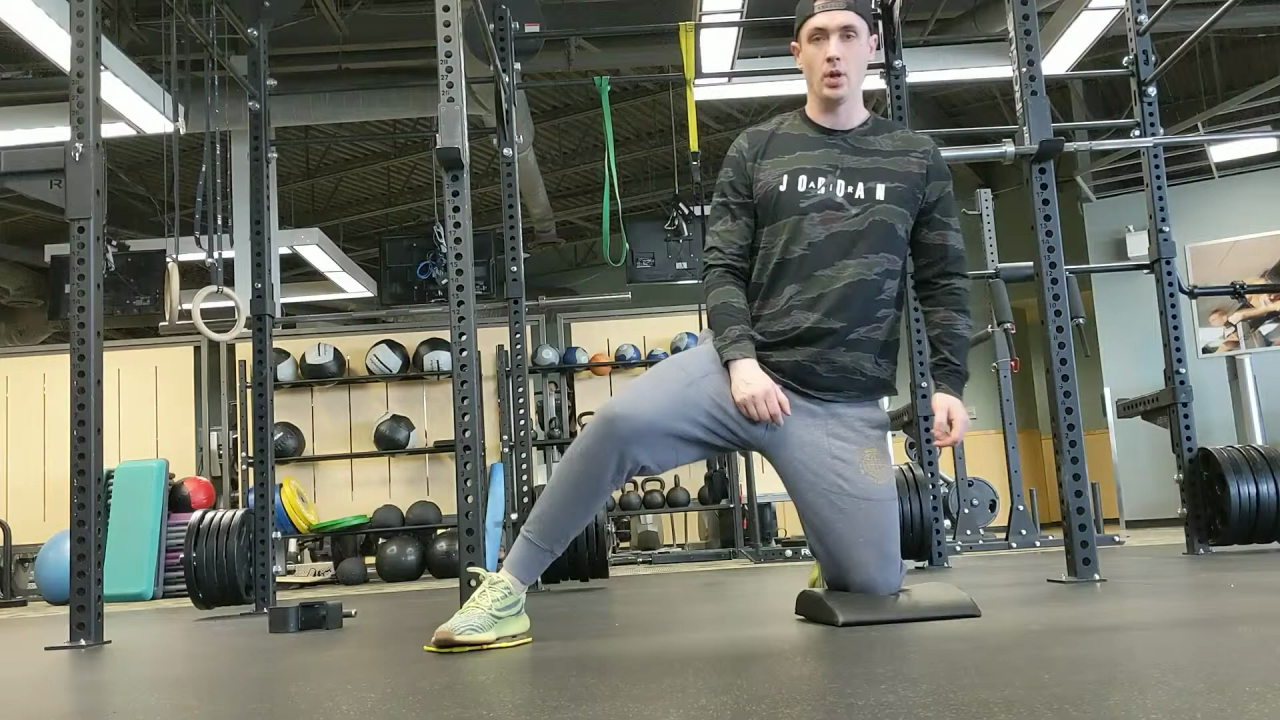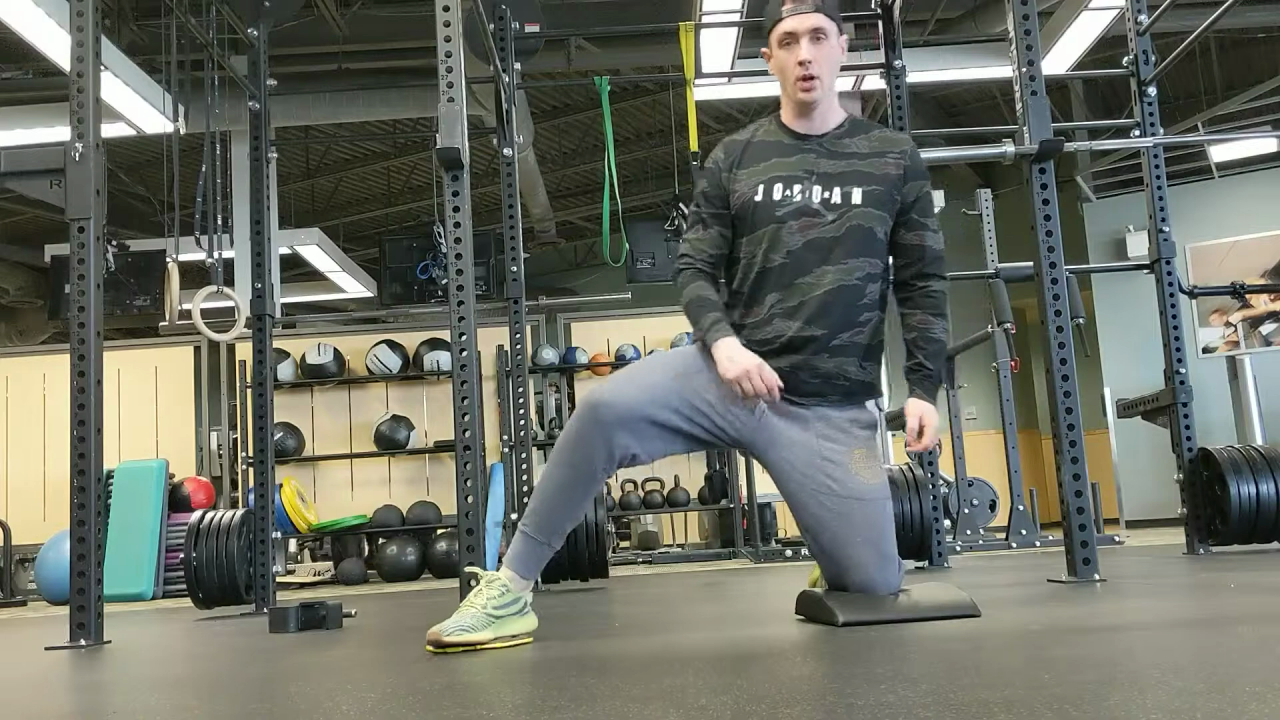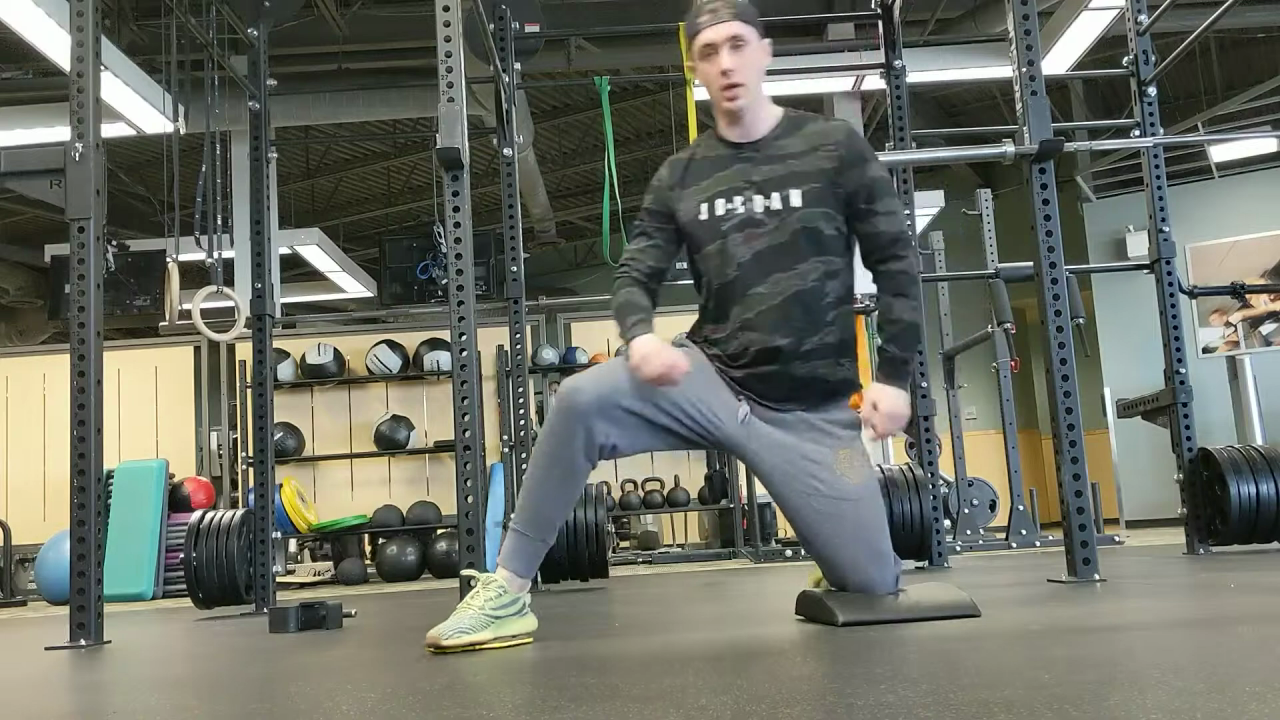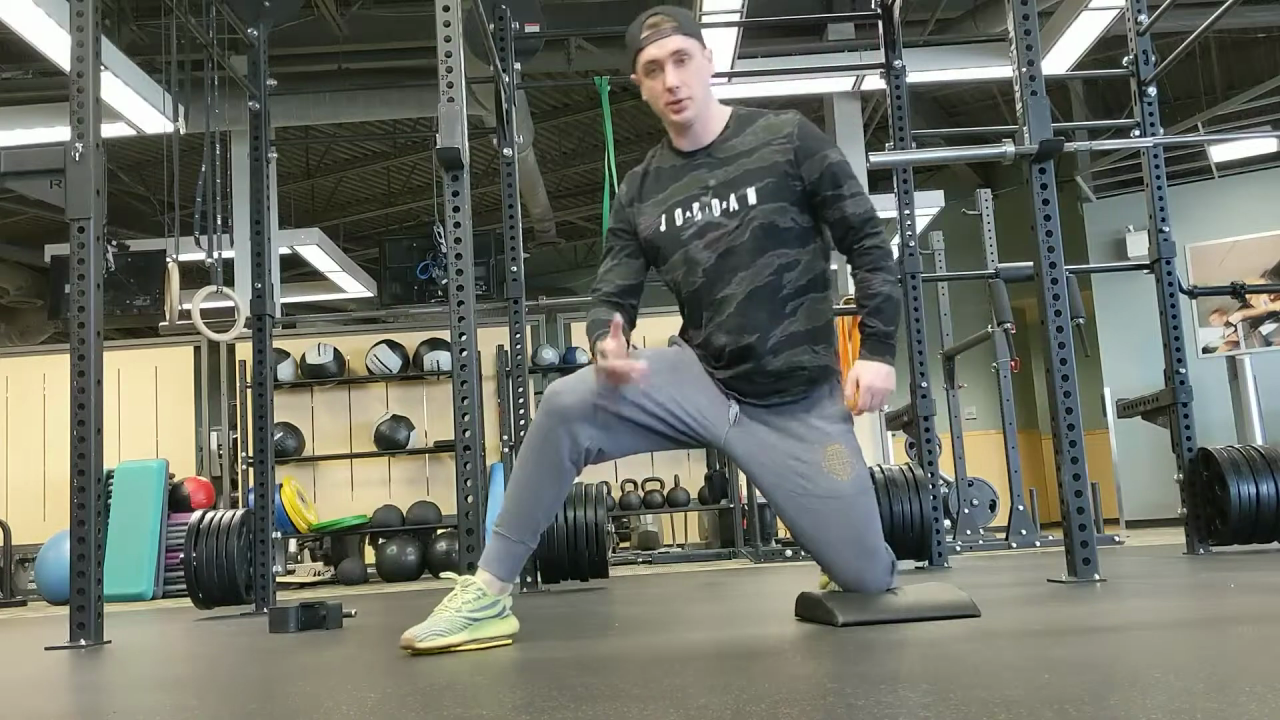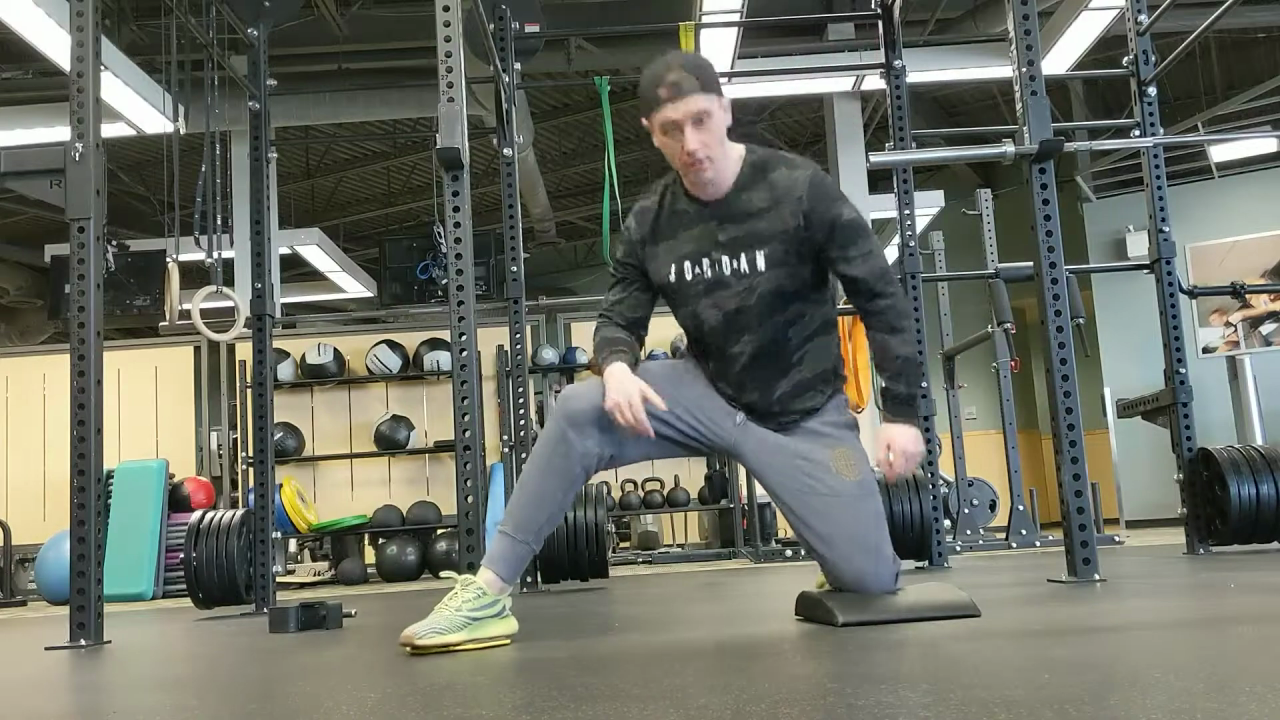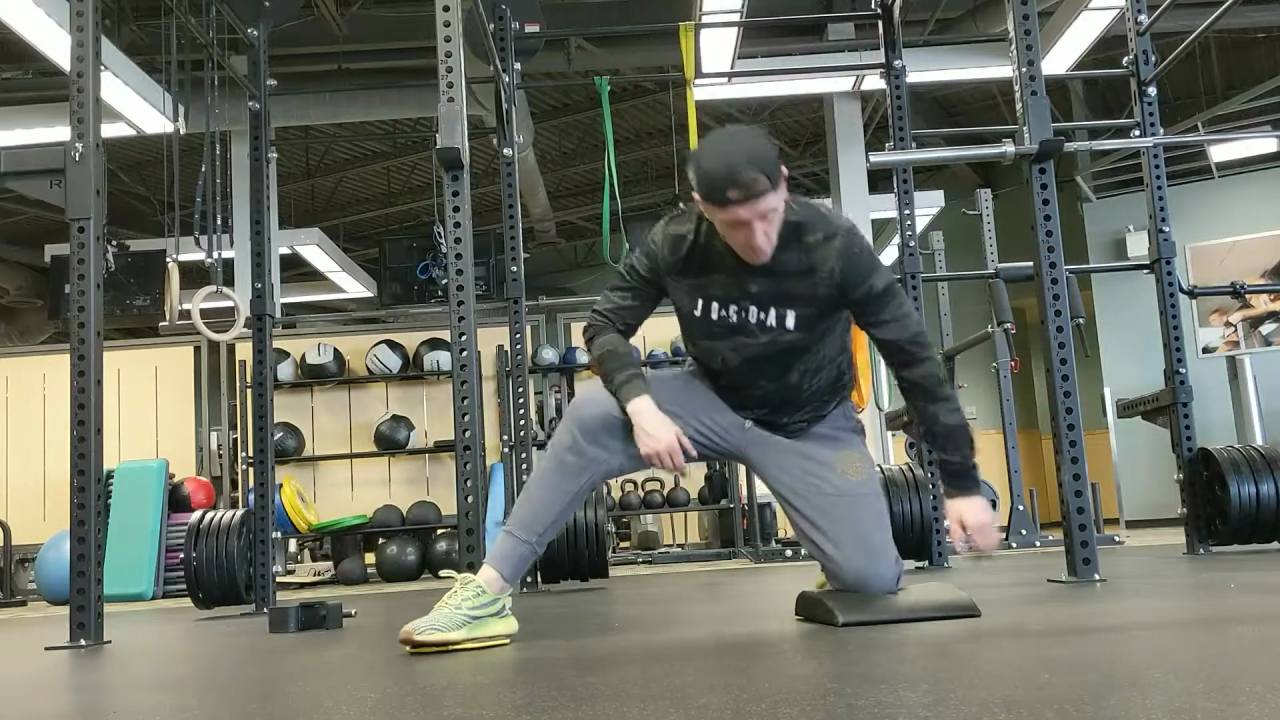
dt=0.2s
person 1, frame 1
left shoulder: (917, 160)
right shoulder: (756, 150)
left elbow: (944, 284)
right elbow: (723, 269)
left wrist: (949, 383)
right wrist: (740, 361)
left hip: (843, 401)
right hip: (748, 366)
left knee: (874, 585)
right knee: (622, 422)
left ankle: (833, 569)
right ankle: (509, 588)
person 1, frame 2
left shoulder: (894, 158)
right shoulder: (735, 159)
left elbow: (924, 286)
right elbow: (694, 270)
left wrist: (925, 388)
right wrist: (723, 344)
left hip: (830, 405)
right hip: (734, 370)
left knee: (874, 585)
right knee: (607, 408)
left ankle: (835, 566)
right ankle: (511, 589)
person 1, frame 3
left shoulder: (837, 148)
right shoulder: (678, 178)
left elbow: (896, 265)
right elbow: (635, 277)
left wrist: (893, 376)
right wrist: (641, 336)
left hip: (810, 405)
right hip: (710, 375)
left knee: (871, 584)
right knee: (582, 400)
left ankle: (839, 571)
right ankle: (508, 590)
person 1, frame 4
left shoulder: (787, 139)
right shoulder: (639, 193)
left elbow: (867, 245)
right elbow: (613, 296)
left wrist: (876, 351)
right wrist: (608, 344)
left hip: (797, 401)
right hip: (700, 376)
left knee: (866, 577)
right knee: (568, 404)
right ankle: (488, 595)
person 1, frame 5
left shoulder: (799, 188)
right shoulder: (648, 224)
left elbow: (880, 296)
right elbow: (617, 324)
left wrist: (900, 412)
right wrist: (616, 371)
left hip: (804, 416)
right hip: (706, 392)
left knee: (870, 578)
right knee: (580, 408)
right ankle: (487, 594)
person 1, frame 6
left shoulder: (834, 248)
right shoulder: (673, 243)
left elbow: (915, 359)
right elbow: (603, 327)
left wrist: (962, 486)
right wrist: (639, 404)
left hip: (812, 428)
right hip: (715, 400)
left knee: (872, 579)
right knee: (591, 415)
right ankle: (489, 592)
